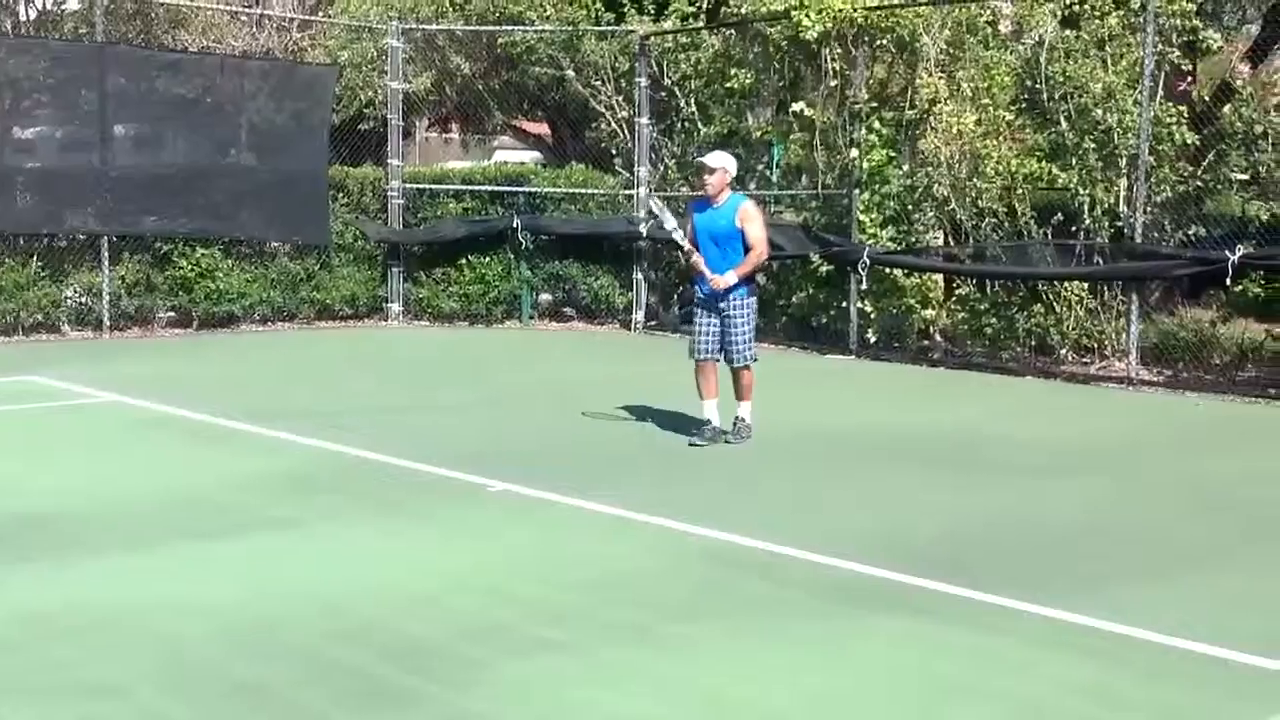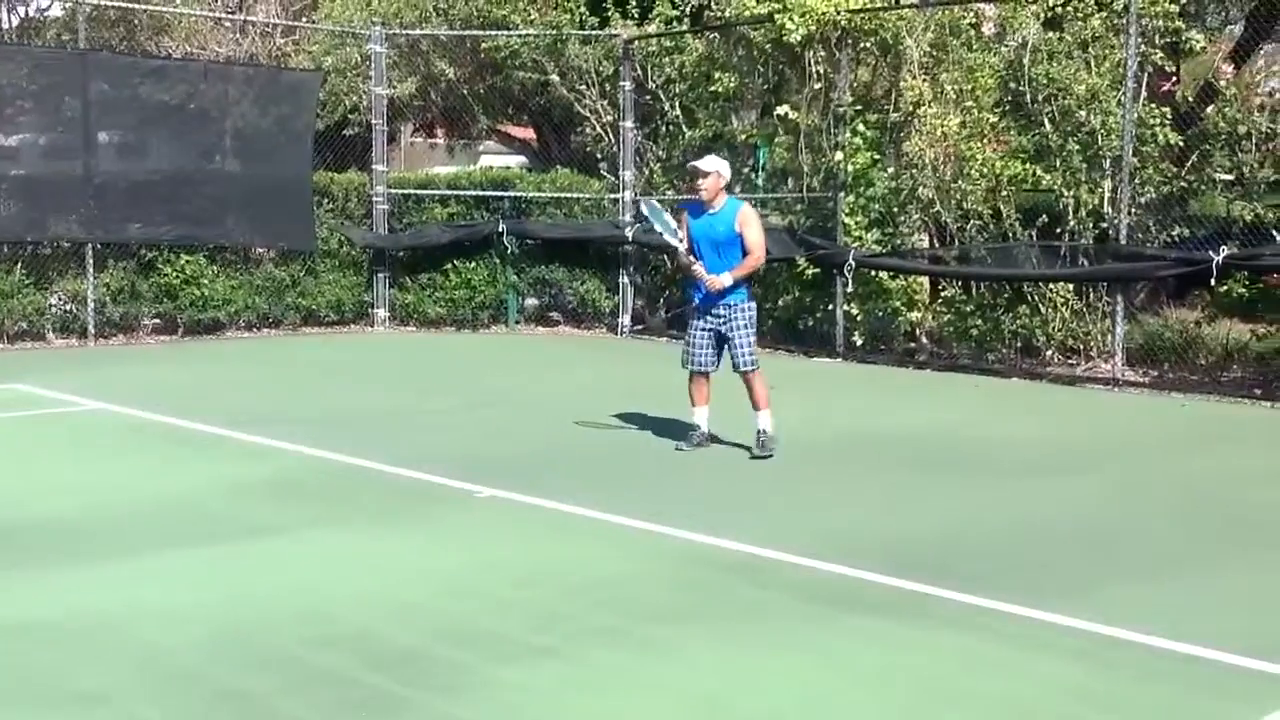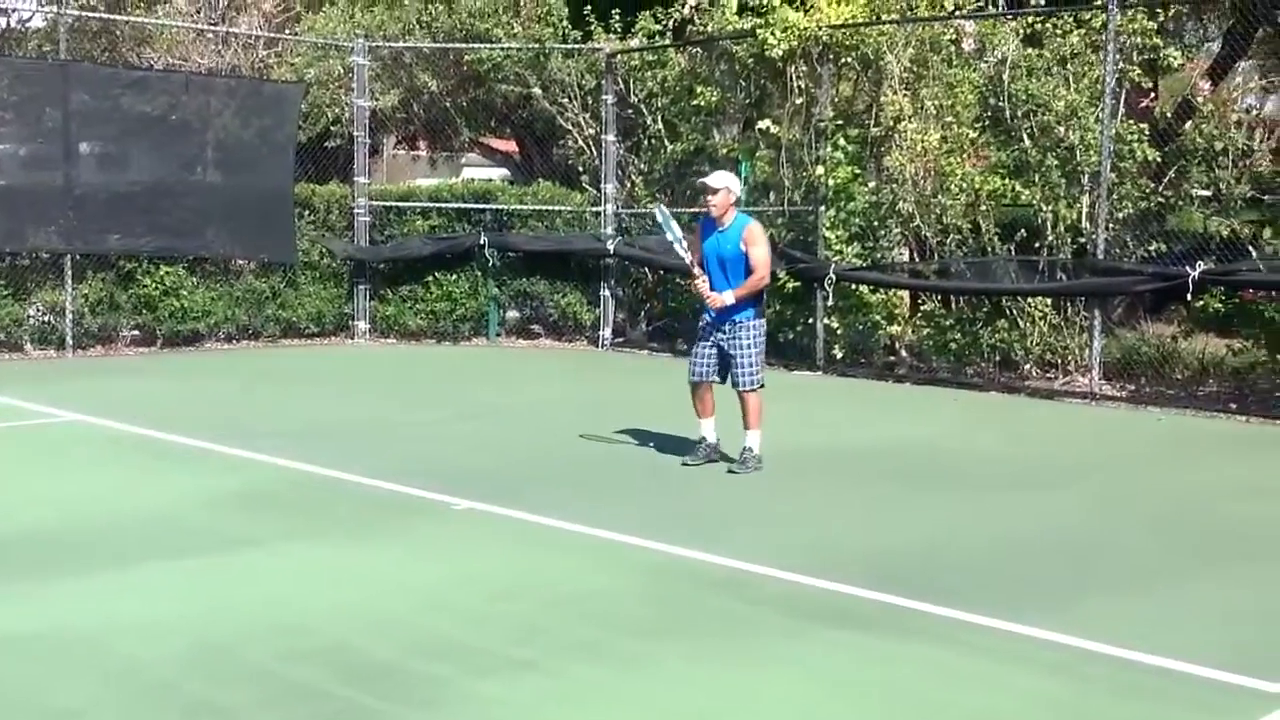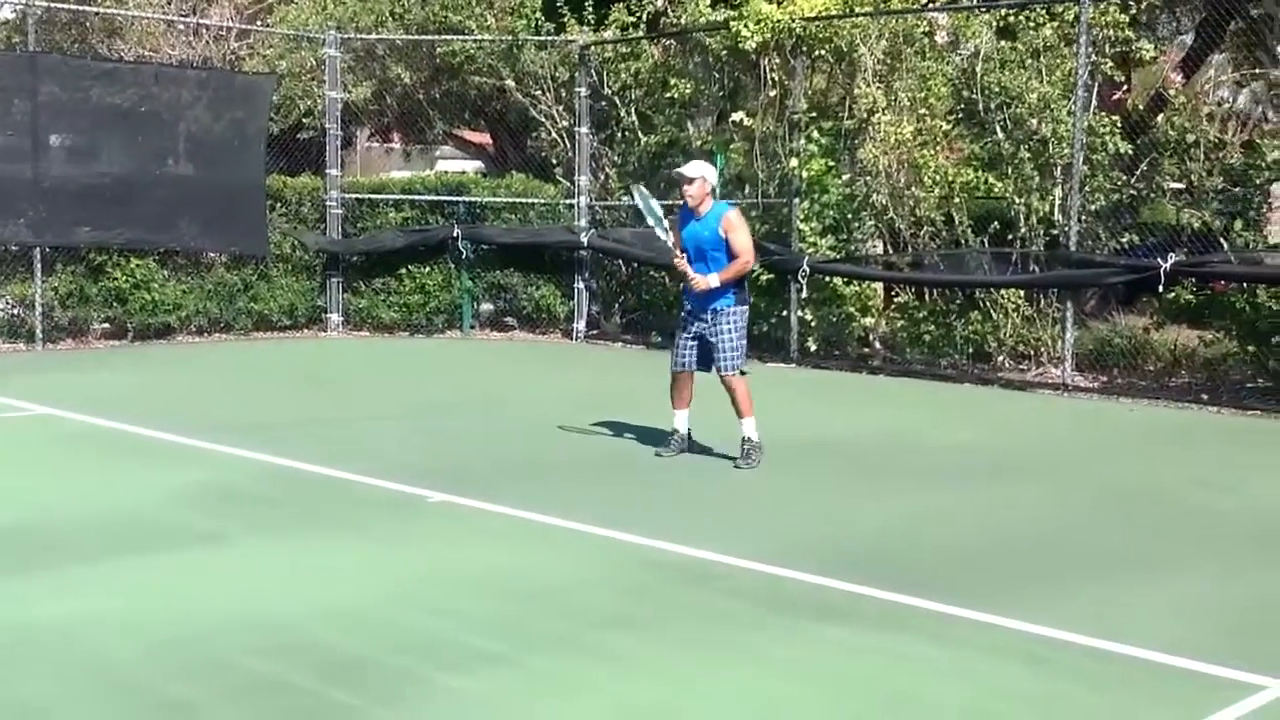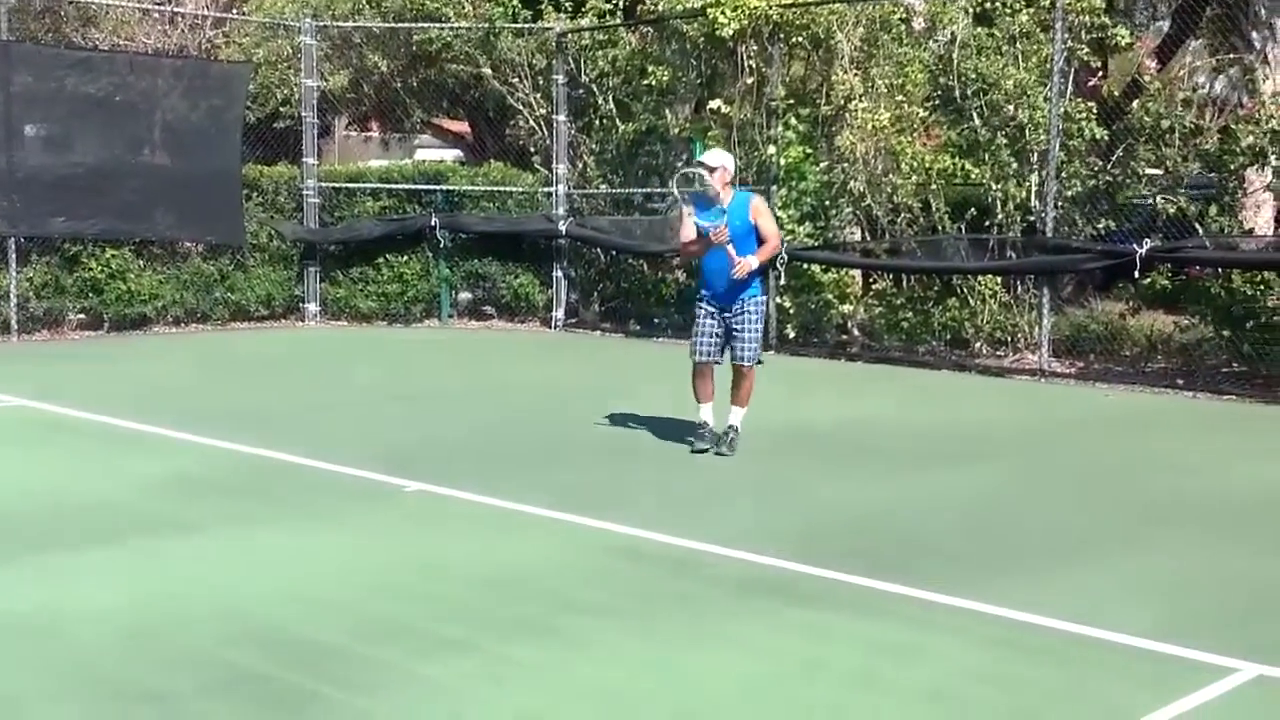
dt=0.4s
person 1, frame 1
left shoulder: (745, 208)
right shoulder: (697, 208)
left elbow: (760, 252)
right elbow: (690, 245)
left wrist: (730, 277)
right wrist: (693, 258)
left hip: (738, 296)
right hip: (705, 295)
left knee: (740, 362)
right knee: (703, 358)
left ankle: (743, 420)
right ankle: (713, 424)
person 1, frame 2
left shoulder: (742, 212)
right shoulder: (689, 212)
left elbow: (757, 256)
right elbow: (682, 252)
left wrist: (726, 278)
right wrist: (691, 265)
left hip: (738, 302)
right hip: (703, 302)
left knee: (748, 367)
right knee: (697, 368)
left ankle: (766, 432)
right ankle: (700, 429)
person 1, frame 3
left shoulder: (750, 229)
right shoulder: (703, 227)
left elbow: (762, 276)
right elbow: (696, 264)
left wrist: (728, 297)
right wrist: (699, 280)
left hip: (745, 319)
right hip: (712, 318)
left knee: (746, 385)
right knee: (699, 380)
left ankle: (752, 451)
right ankle: (708, 441)
person 1, frame 4
left shoulder: (728, 217)
right shoulder: (682, 216)
left elbow: (746, 259)
right elbow: (678, 254)
left wrist: (713, 279)
right wrist: (678, 260)
left hip: (727, 307)
right hip: (694, 307)
left knee: (730, 373)
right knee: (680, 370)
left ankle: (751, 440)
right ankle: (680, 434)
person 1, frame 5
left shoulder: (753, 203)
left elbow: (774, 241)
right elbow: (684, 250)
left wrist: (754, 260)
right wrist: (708, 242)
left hip: (748, 298)
right hip: (710, 299)
left knee: (745, 365)
right knee: (703, 363)
left ankle: (733, 427)
right ankle: (704, 424)
